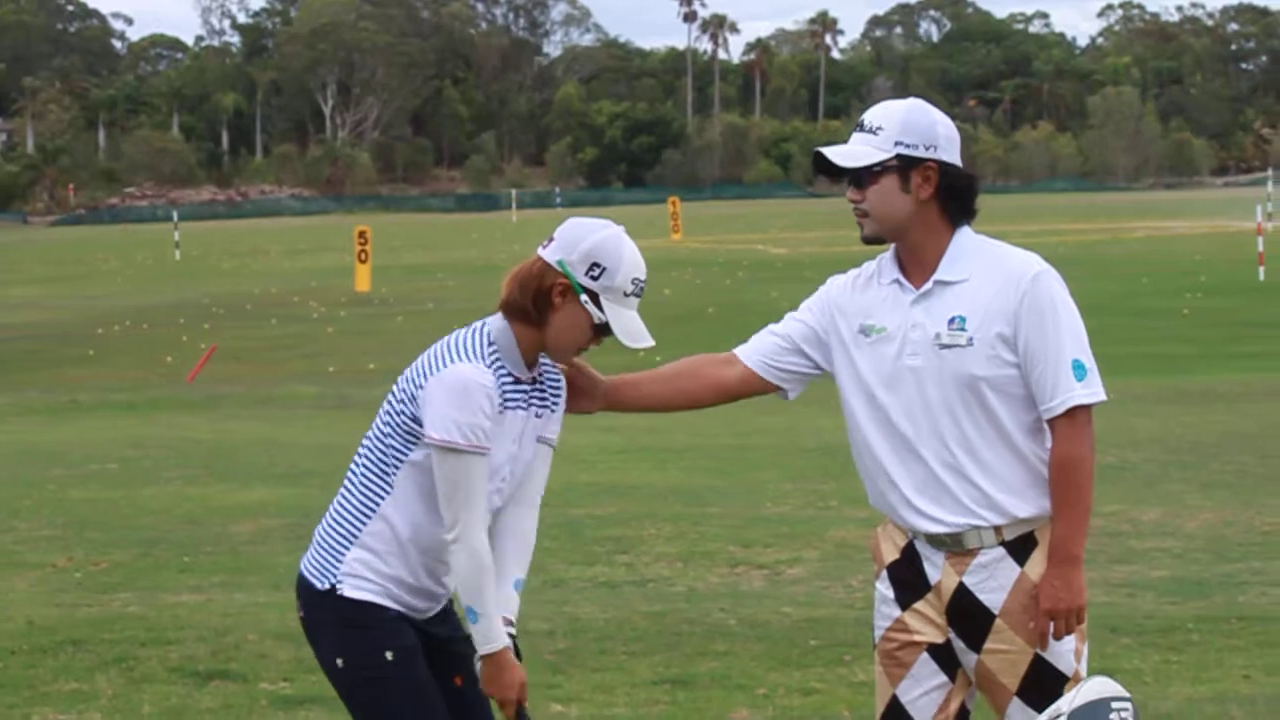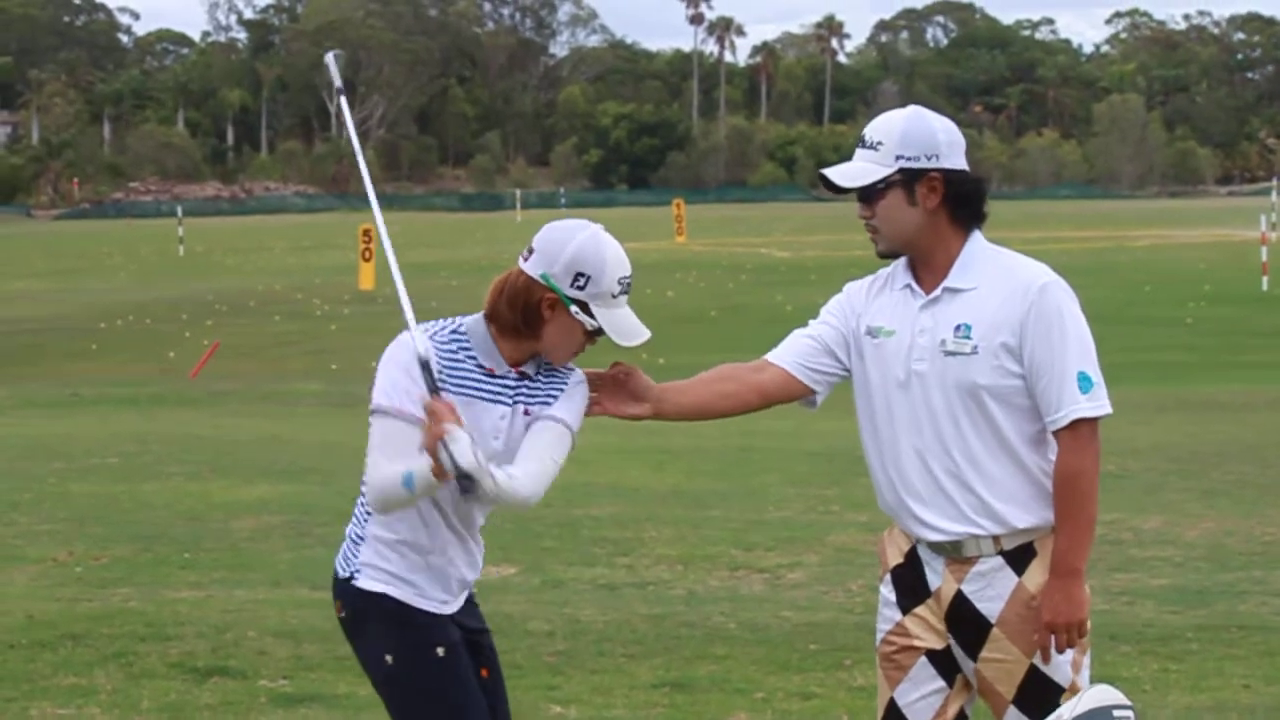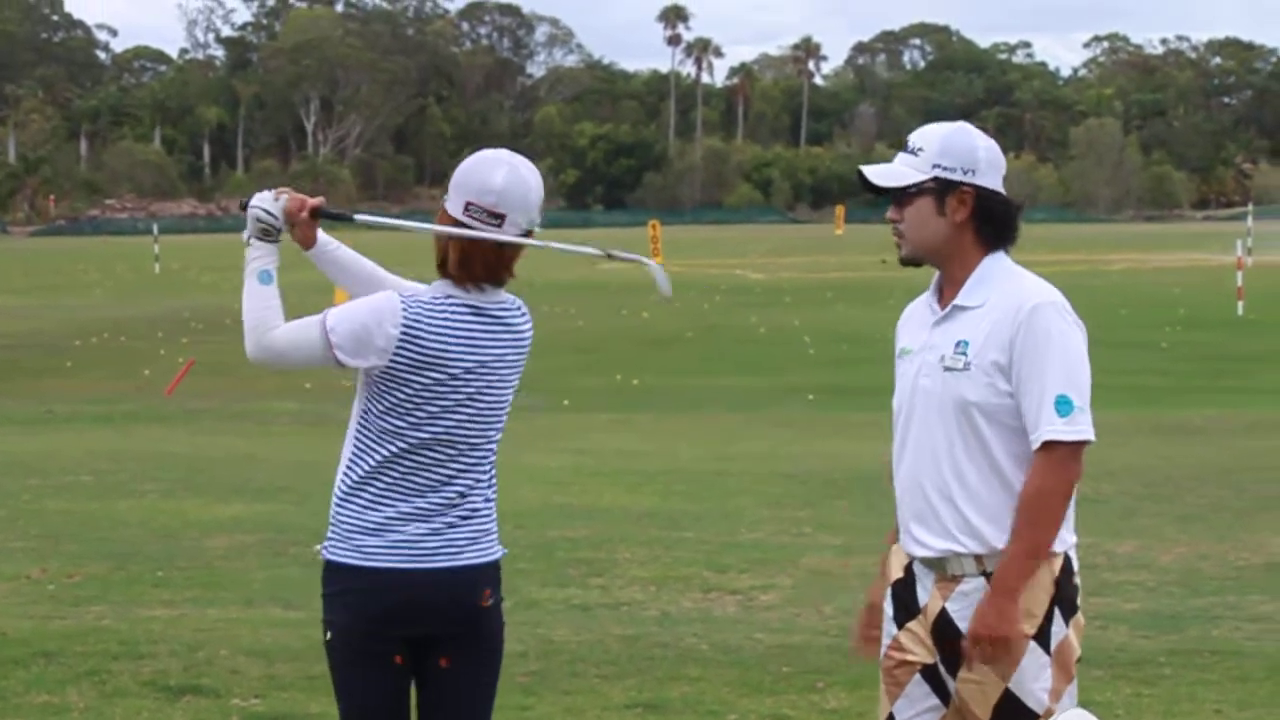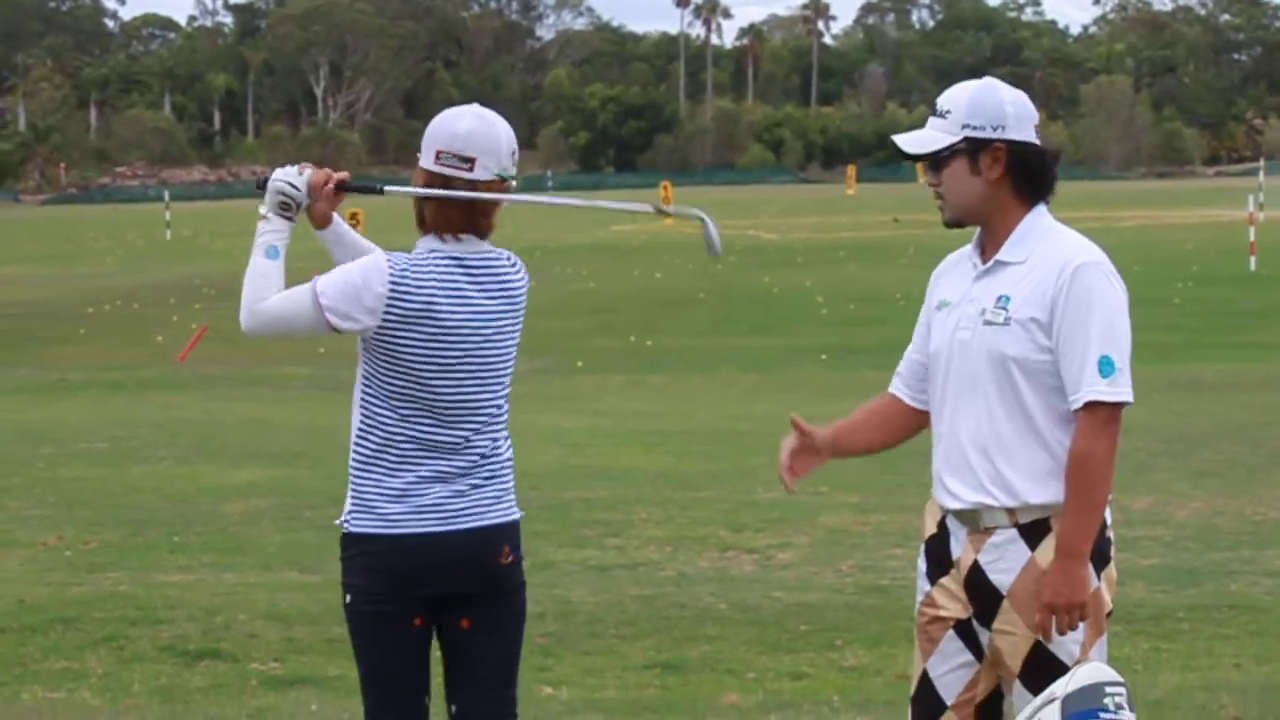
dt=1s
person 1, frame 1
left shoulder: (1022, 284)
right shoulder: (847, 300)
left elbow: (1071, 426)
right elbow: (733, 371)
left wrist: (1066, 565)
right wrist: (613, 392)
left hip: (1016, 563)
right hip: (910, 566)
person 1, frame 2
left shoulder: (1032, 294)
right shoulder: (864, 303)
left elbow: (1078, 440)
right elbow: (764, 379)
left wrist: (1068, 578)
right wrist: (654, 399)
left hip: (1020, 574)
right hip: (915, 573)
person 1, frame 3
left shoulder: (1033, 313)
right shoulder: (914, 319)
left elbow: (1058, 460)
left wrist: (1007, 593)
right wrist: (890, 582)
left hip: (1014, 589)
right hip: (921, 587)
person 1, frame 4
left shoulder: (1074, 270)
right shoulder: (951, 275)
left elbow: (1098, 422)
right elbow: (911, 400)
left wrist: (1070, 560)
right wrist: (827, 440)
left hip: (1042, 546)
right hip: (951, 542)
person 2, frame 1
left shoulder: (549, 387)
right shoulder: (467, 375)
left elbow: (521, 509)
right elbow: (463, 532)
left wrist: (504, 629)
right wrist: (493, 649)
left hip: (425, 601)
right hip: (356, 598)
person 2, frame 2
left shoulder: (564, 385)
right shoulder: (420, 356)
left elbow: (528, 485)
right elbow: (380, 491)
left wrist: (470, 472)
right wrist: (433, 468)
left hip: (446, 592)
right hip: (387, 594)
person 2, frame 3
left shoulder: (396, 321)
right shoulder: (514, 323)
left elbow: (264, 346)
left wrist: (262, 242)
right wrist: (312, 239)
left hip: (368, 580)
right hip: (468, 581)
person 2, frame 4
left shoulder: (384, 281)
right shoulder: (510, 277)
left elbow: (256, 317)
left wrist: (276, 217)
right wrist: (329, 225)
left hip: (386, 545)
right hip: (487, 542)
